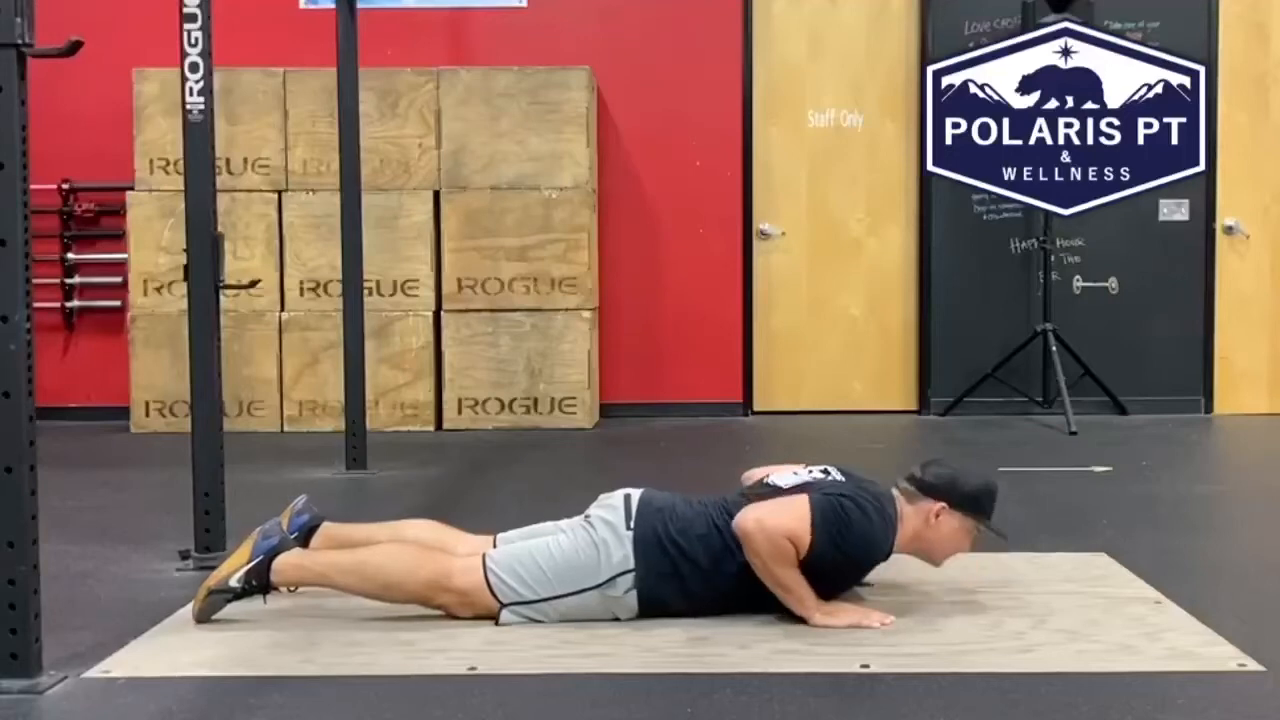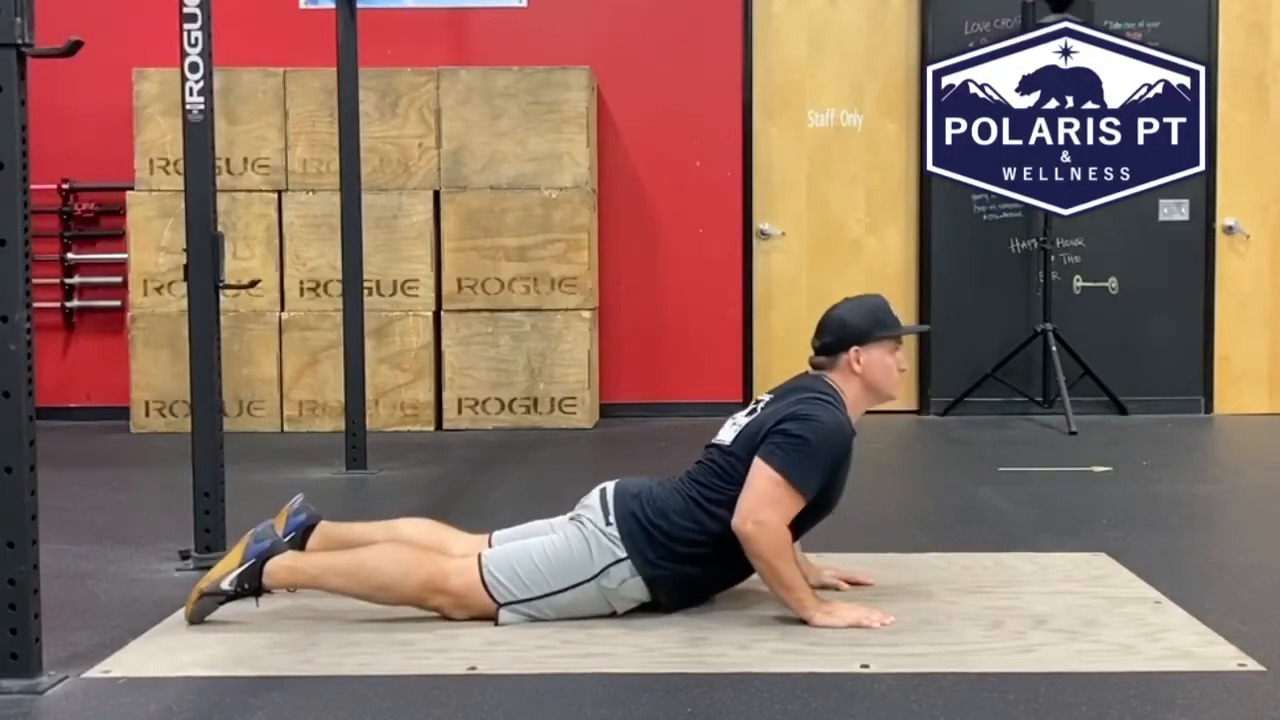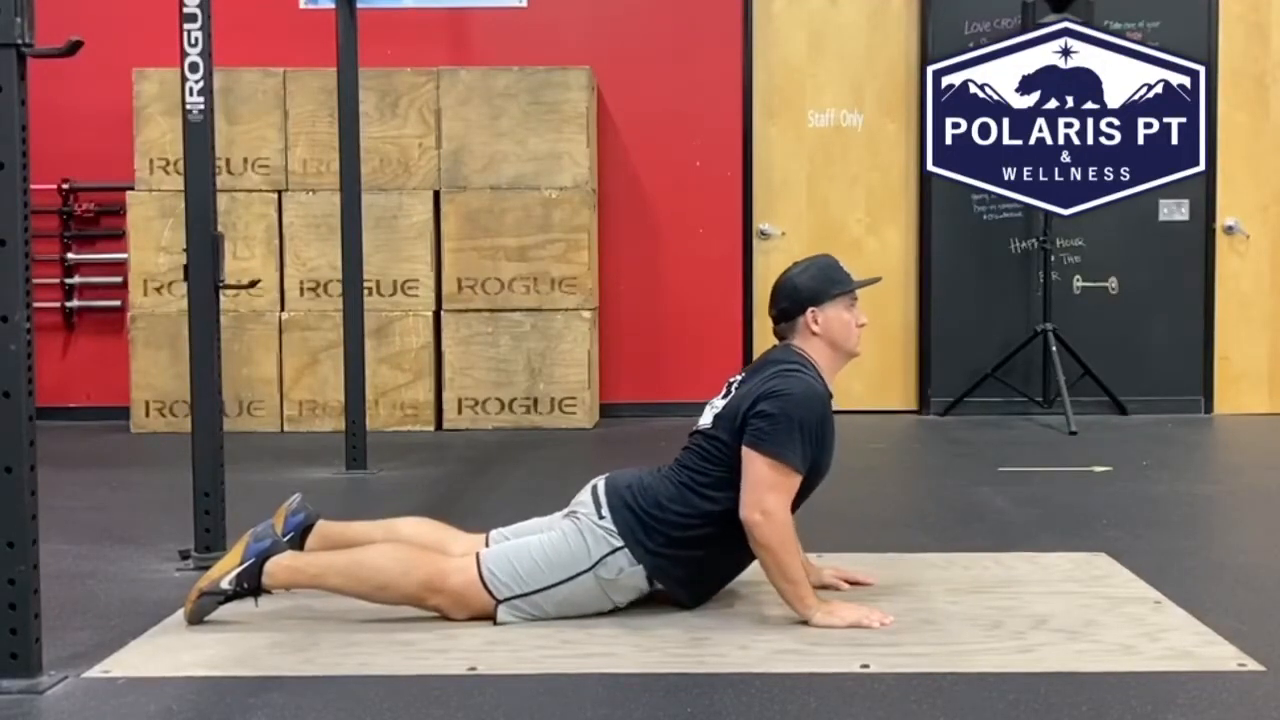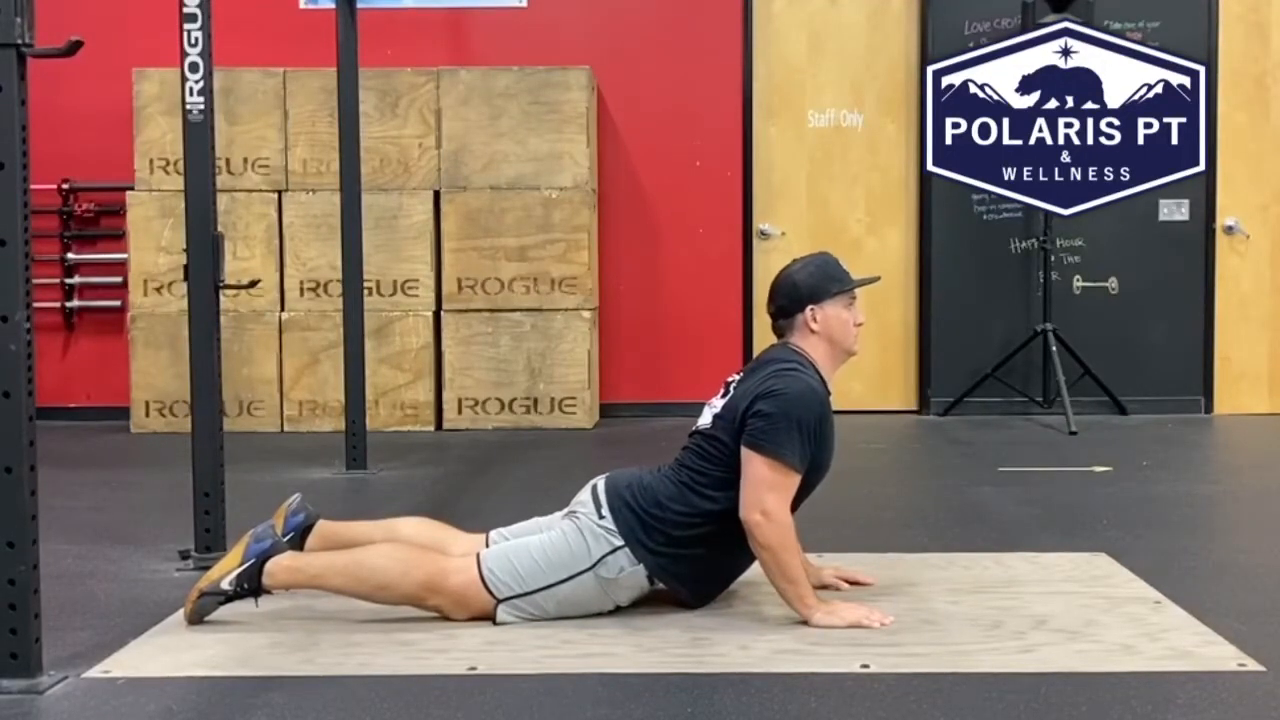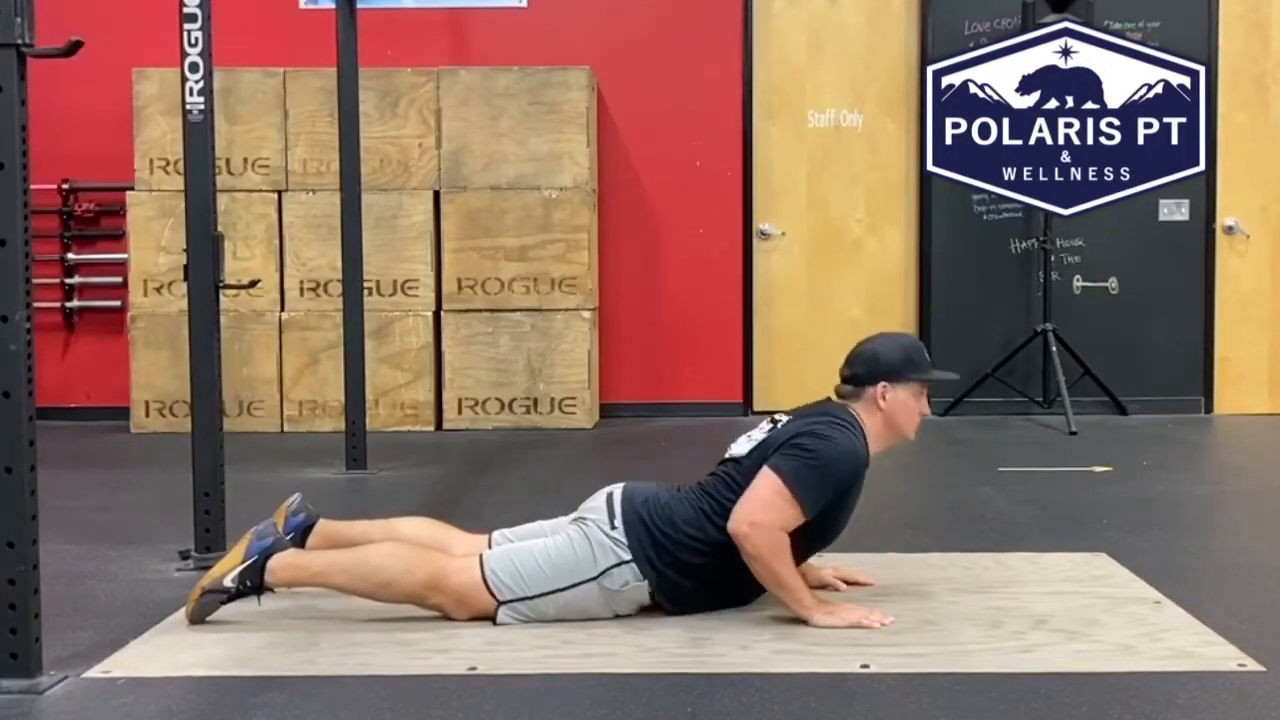
dt=1s
person 1, frame 1
left shoulder: (854, 492)
right shoulder: (867, 524)
left elbow: (753, 478)
right elbow: (755, 526)
right wrist: (816, 606)
left hip: (639, 530)
right hip: (631, 564)
left knee: (467, 549)
right knee: (458, 585)
left ankle: (310, 533)
right ankle: (279, 565)
person 1, frame 2
left shoulder: (801, 399)
right shoulder: (820, 424)
right elbow: (752, 524)
left wrist: (804, 568)
right wrist: (813, 608)
left hip: (627, 520)
right hip: (626, 554)
left knee: (464, 549)
right knee: (453, 586)
left ankle: (307, 533)
right ankle: (270, 568)
person 1, frame 3
left shoulder: (780, 374)
right shoulder: (797, 395)
left elbow: (759, 502)
right elbow: (760, 513)
left wrist: (805, 568)
right wrist: (813, 607)
left hip: (627, 515)
right hip: (627, 544)
left knee: (464, 549)
right knee: (452, 586)
left ankle: (307, 531)
right ankle: (269, 567)
person 1, frame 4
left shoulder: (778, 374)
right shoulder: (795, 393)
left elbow: (758, 501)
right elbow: (761, 514)
left wrist: (804, 568)
right wrist: (813, 608)
left hip: (627, 516)
right hip: (627, 545)
left knee: (464, 549)
right knee: (454, 588)
left ankle: (306, 531)
right ankle: (269, 568)
person 1, frame 5
left shoulder: (820, 425)
right shoulder: (837, 451)
right elbow: (748, 526)
left wrist: (804, 569)
right wrist: (812, 605)
left hip: (629, 524)
right hip: (628, 557)
left knee: (465, 549)
right knee: (454, 583)
left ankle: (308, 530)
right ankle: (272, 566)
